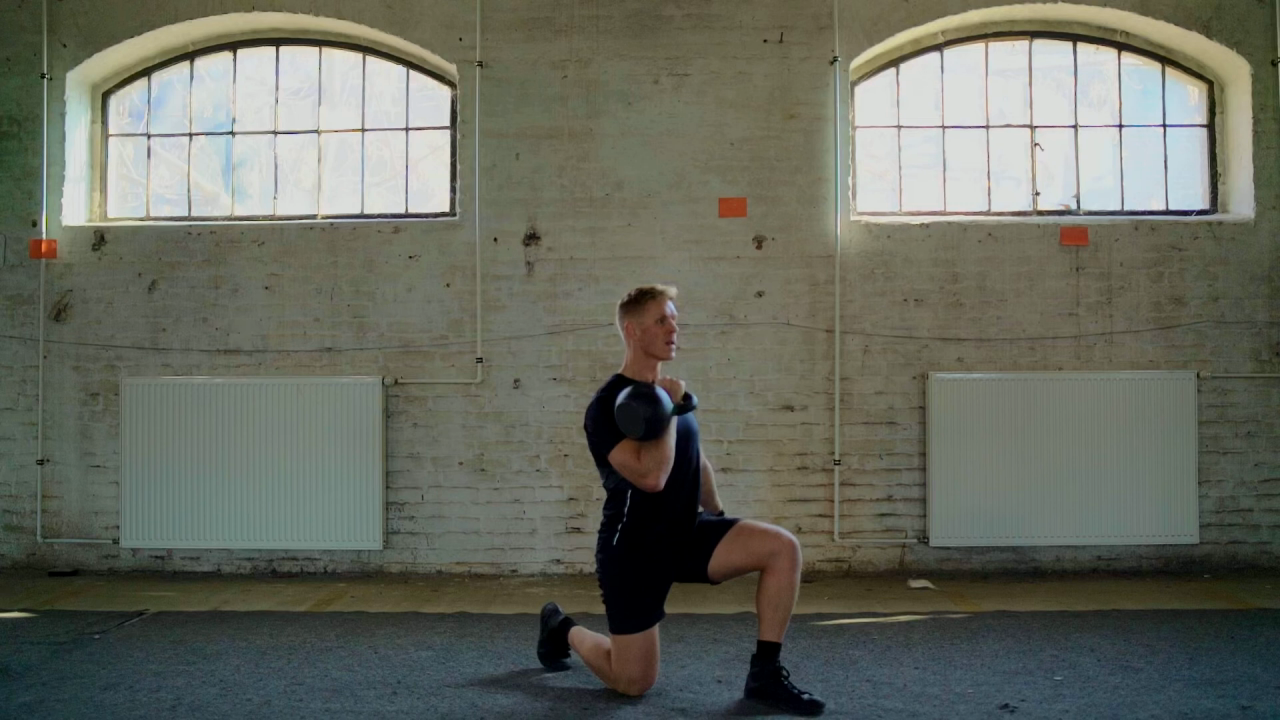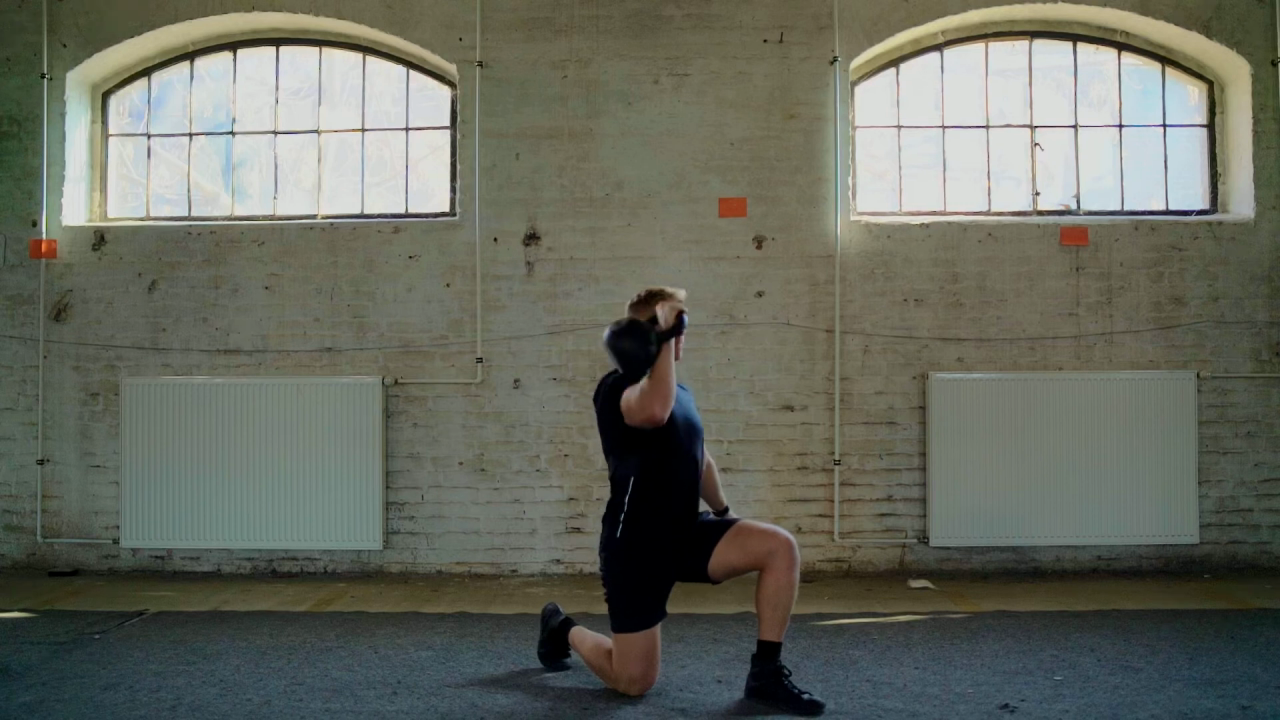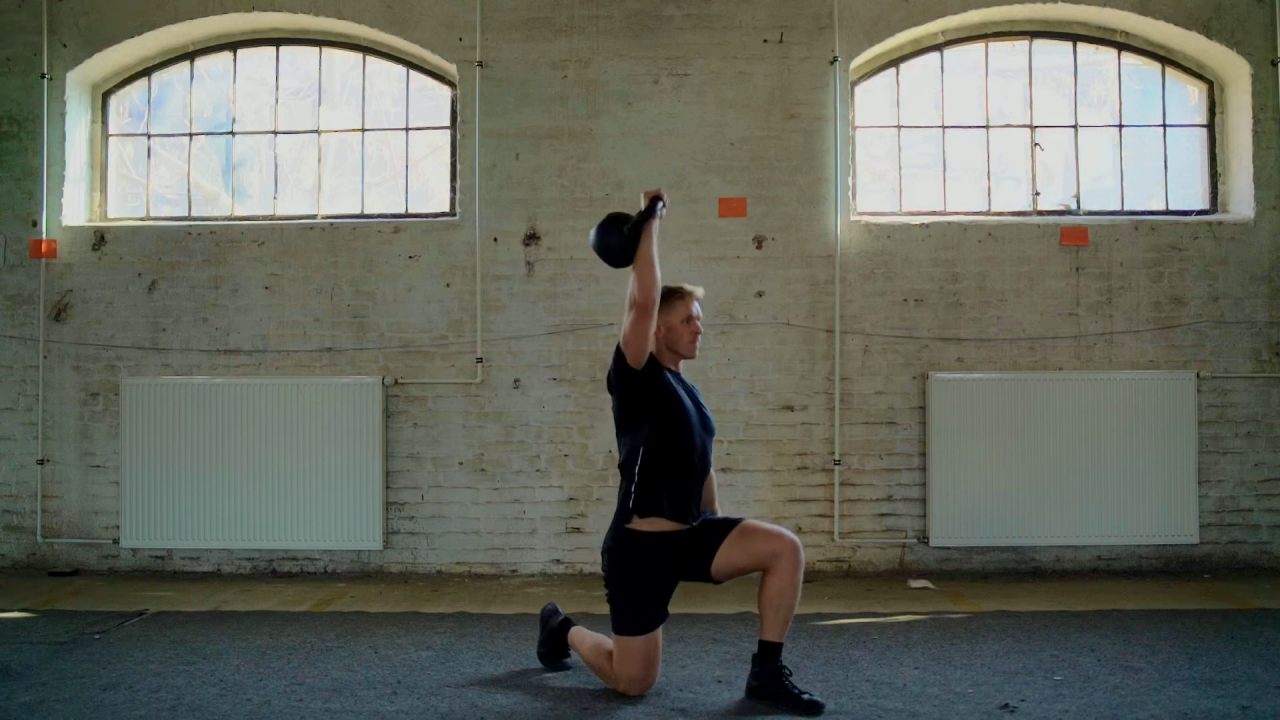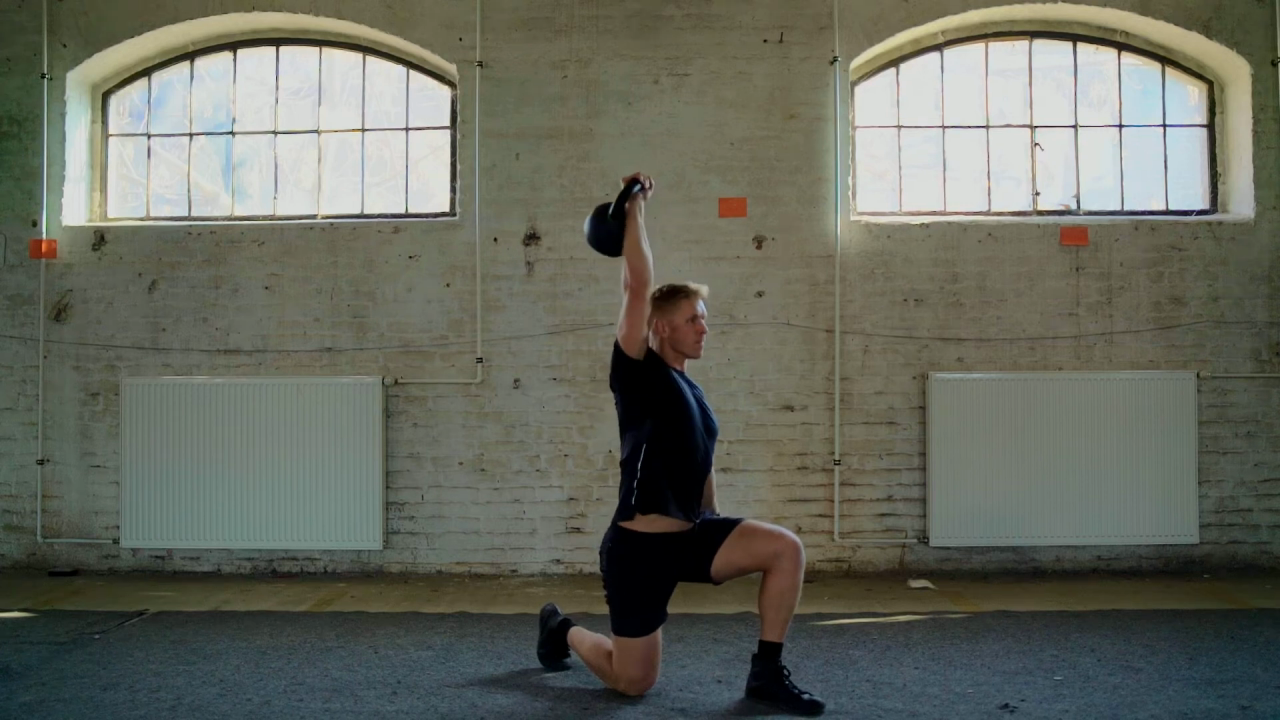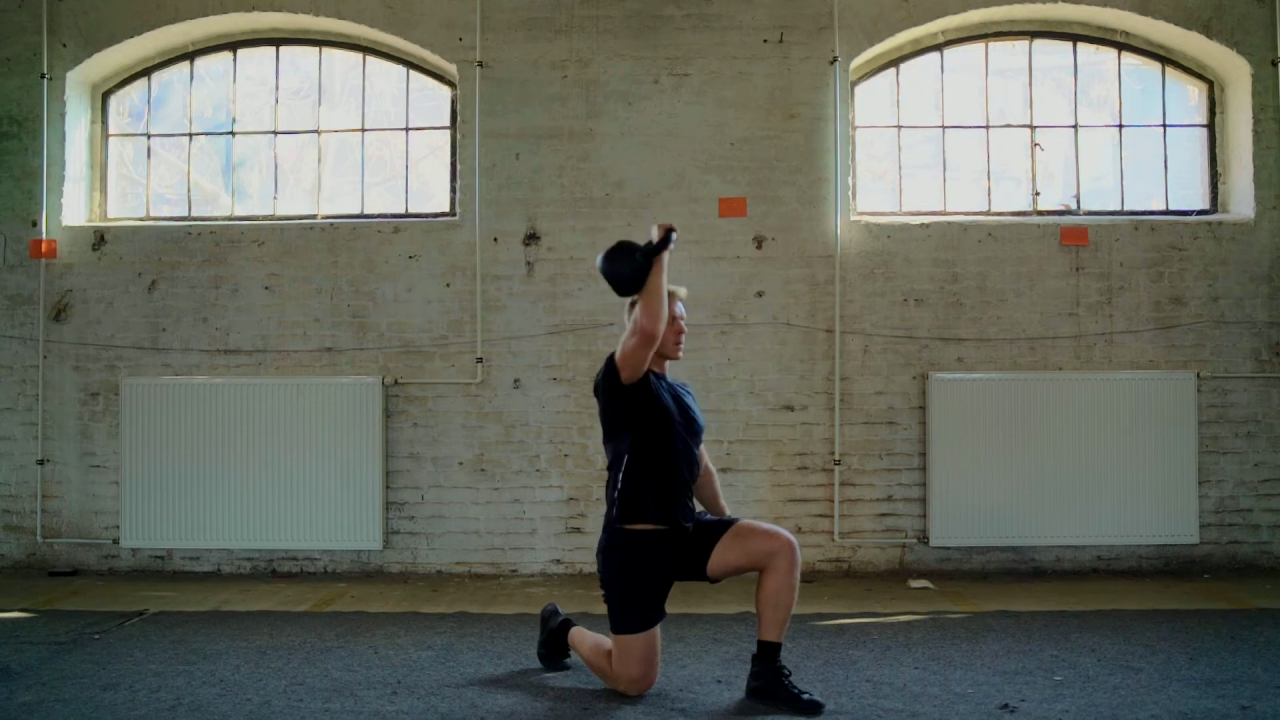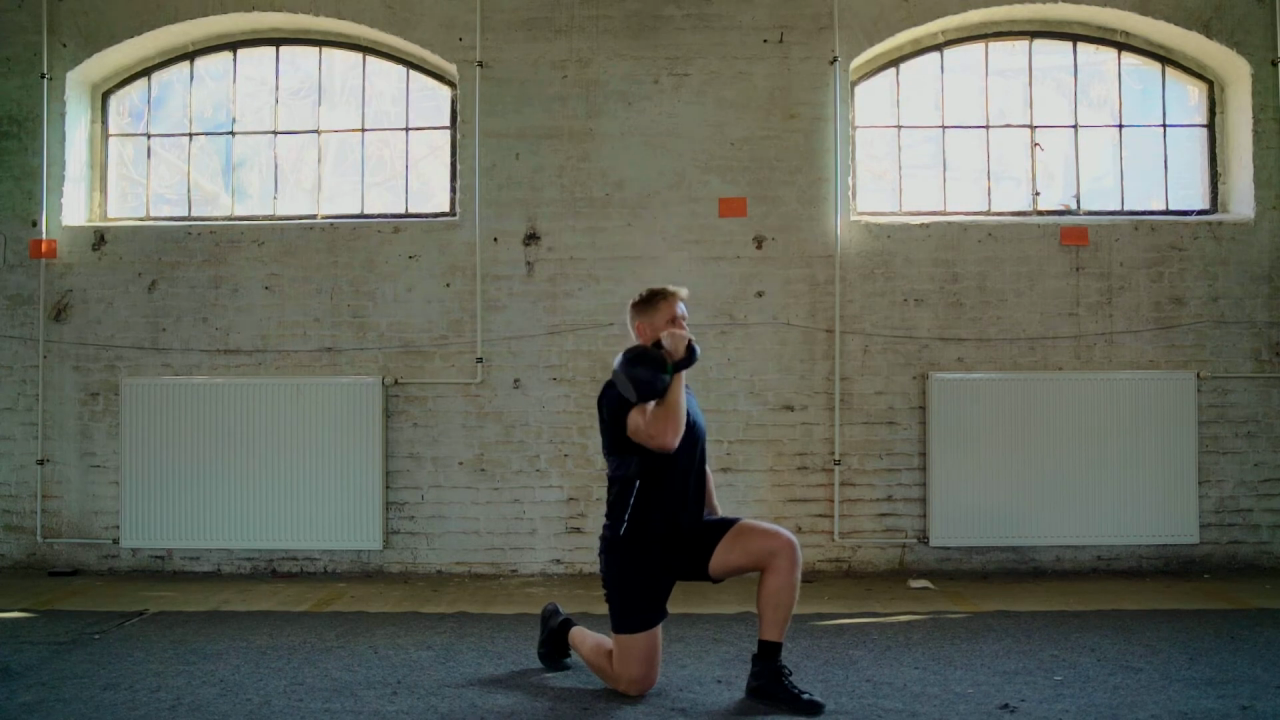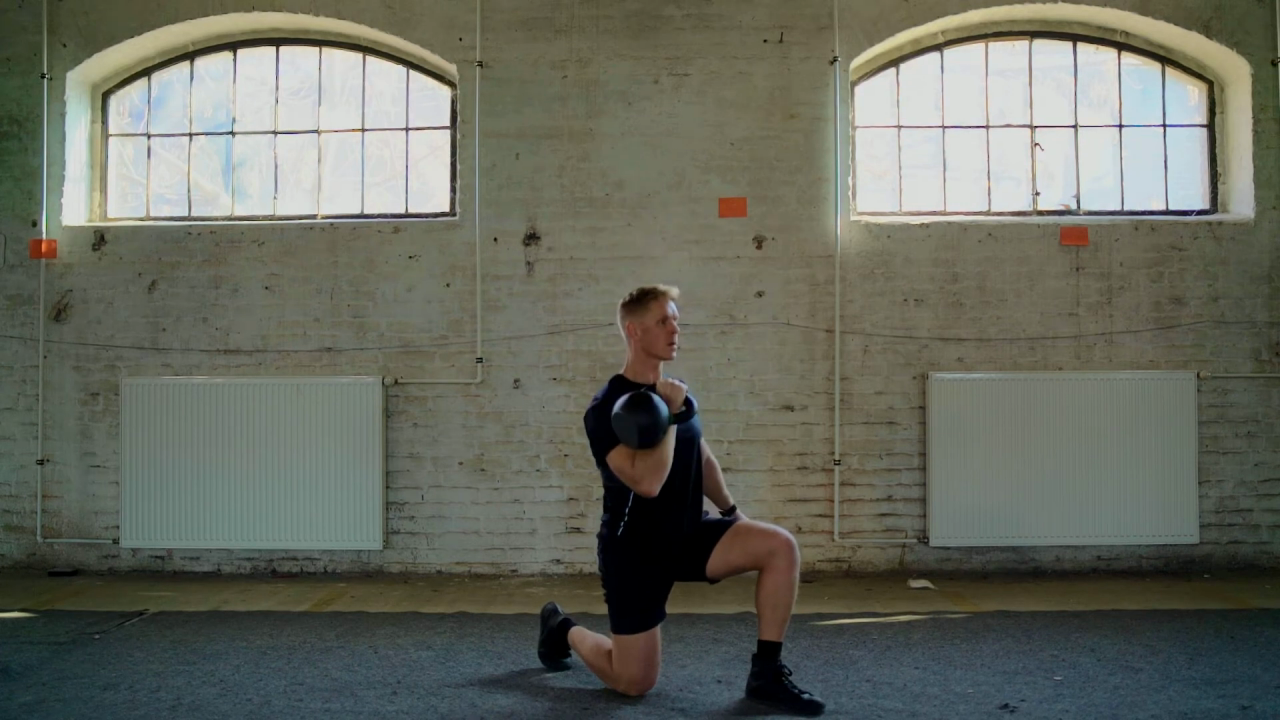
dt=0.5s
person 1, frame 1
left shoulder: (669, 390)
right shoulder: (609, 406)
right elbow: (652, 477)
left wrist: (718, 517)
left hip: (684, 534)
right hip: (633, 551)
left knee: (782, 548)
right knee: (634, 683)
left ankle: (765, 674)
right ankle: (563, 631)
person 1, frame 2
left shoulder: (678, 391)
right shoulder: (616, 387)
right elbow: (656, 410)
left wrist: (724, 513)
right wrist: (666, 331)
left hip: (686, 533)
right hip: (636, 547)
left knee: (780, 546)
right knee: (635, 682)
left ankle: (766, 673)
right ankle: (564, 630)
person 1, frame 3
left shoulder: (686, 392)
right shoulder: (635, 377)
right elbow: (642, 303)
left wrist: (715, 525)
right wrist: (649, 226)
left hip: (687, 535)
right hip: (639, 547)
left knee: (785, 548)
left ankle: (767, 673)
right ankle: (561, 629)
person 1, frame 4
left shoulder: (689, 391)
right shoulder: (639, 373)
right elbow: (637, 288)
left wrist: (714, 530)
right wrist: (634, 209)
left hip: (688, 537)
right hip: (639, 548)
left knee: (785, 549)
left ankle: (767, 672)
right ankle: (562, 629)
person 1, frame 5
left shoulder: (681, 392)
right shoulder: (618, 381)
left elbow: (700, 467)
right elbow: (648, 330)
left wrist: (727, 530)
right wrist: (657, 252)
left hip: (683, 532)
right hip: (634, 546)
left knee: (781, 547)
left ankle: (766, 673)
right ankle: (562, 631)
person 1, frame 6
left shoulder: (676, 392)
right shoulder: (621, 392)
right elbow: (666, 439)
left wrist: (718, 524)
right wrist: (674, 365)
left hip: (686, 534)
right hip: (636, 549)
left knee: (782, 547)
right knee: (634, 683)
left ankle: (766, 673)
right ankle: (563, 630)
person 1, frame 7
left shoulder: (675, 390)
right shoulder: (608, 409)
left elbow: (701, 458)
right elbow: (648, 482)
left wrist: (731, 512)
right wrist: (668, 413)
left hip: (686, 533)
right hip: (635, 548)
left knee: (780, 547)
right knee: (635, 682)
left ankle: (766, 673)
right ankle: (564, 630)
